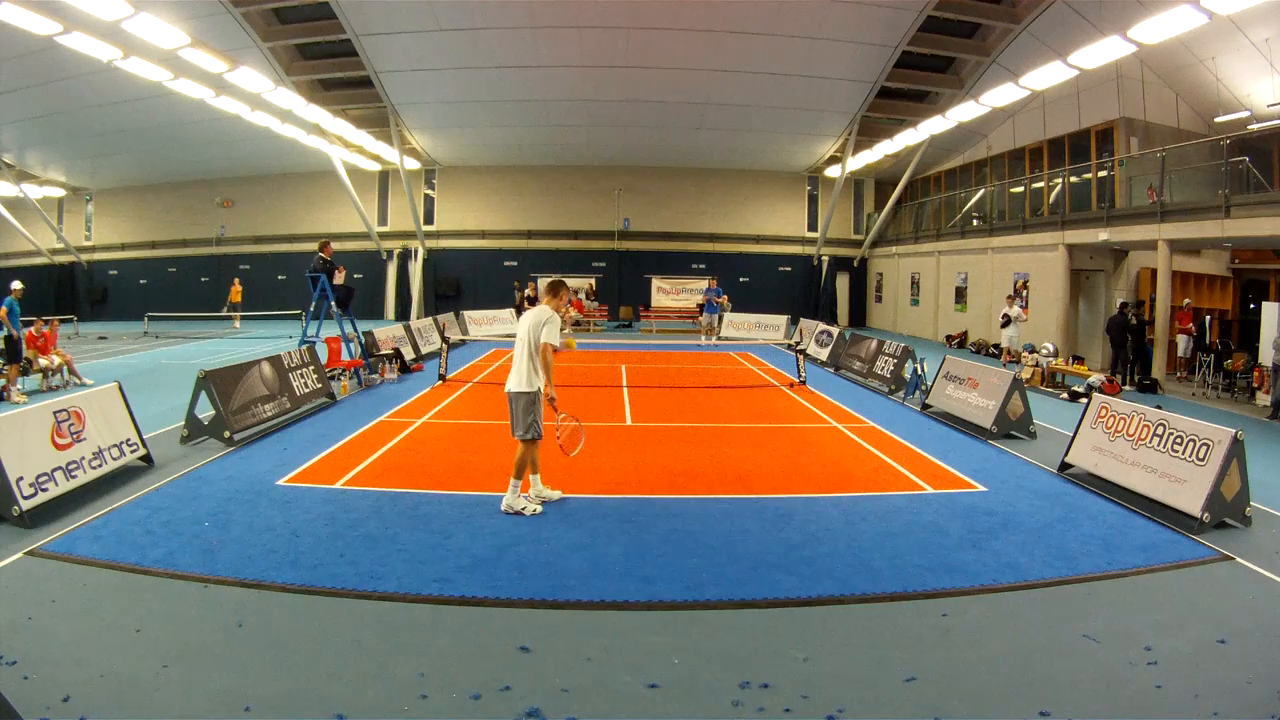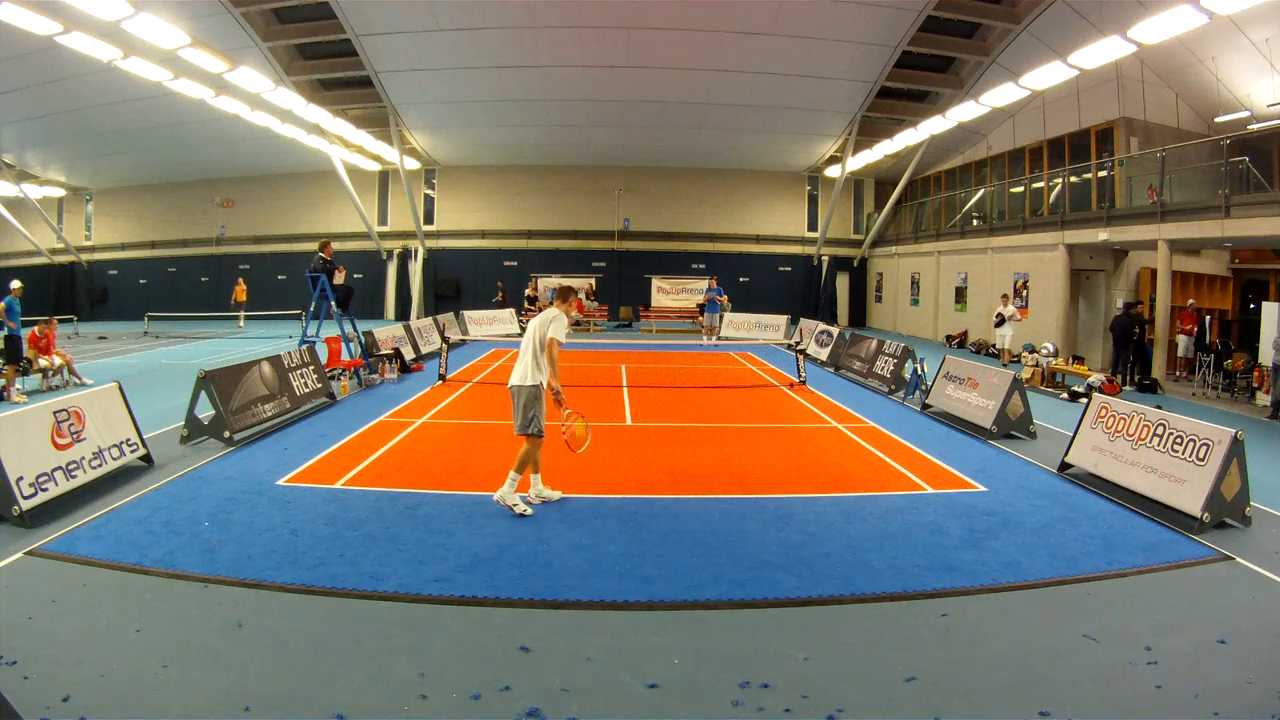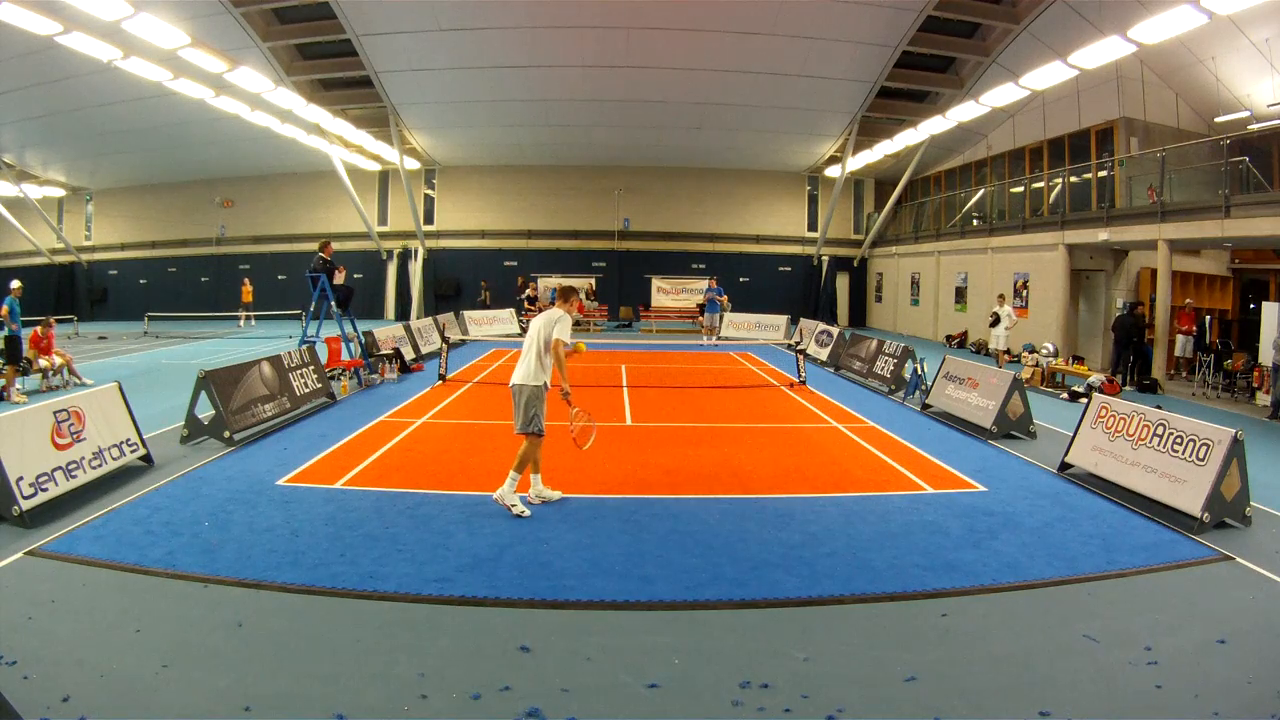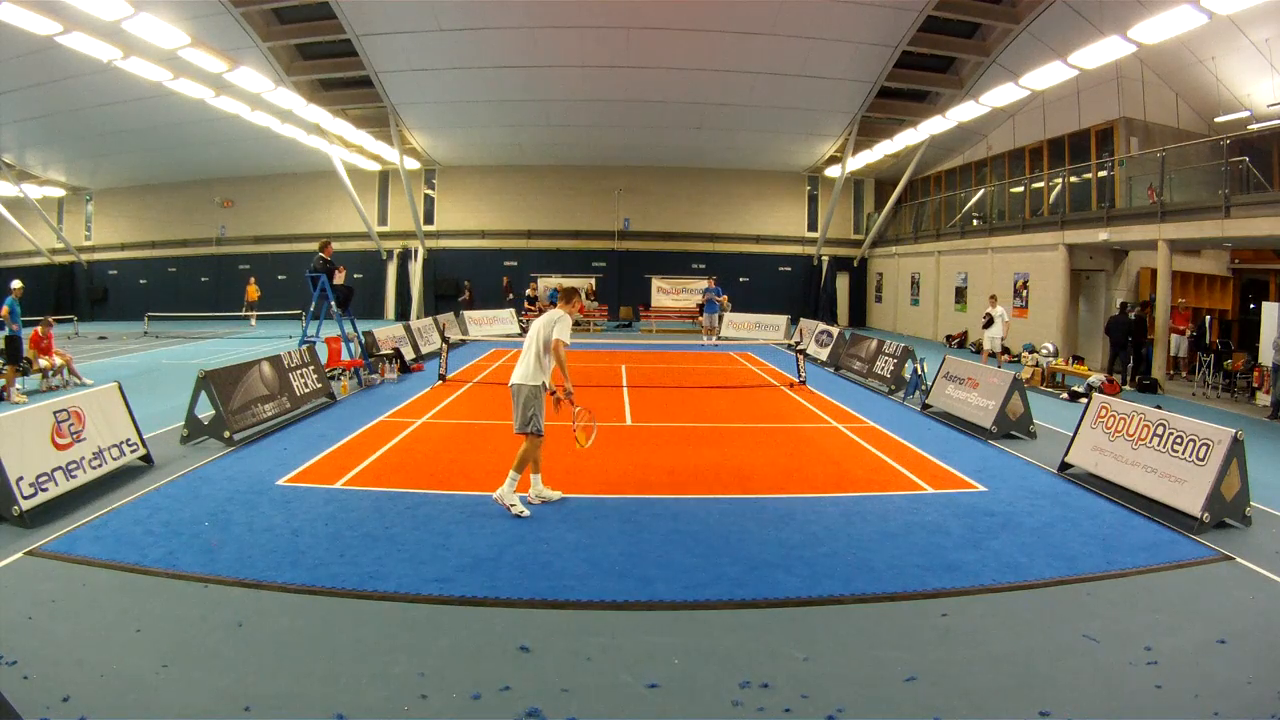
dt=0.4s
person 1, frame 1
left shoulder: (529, 314)
right shoulder: (551, 317)
right elbow: (545, 352)
left wrist: (553, 349)
right wrist: (551, 387)
left hip: (517, 384)
right hip: (529, 386)
left knee: (534, 439)
right knee: (528, 441)
left ankle: (536, 490)
right ankle: (512, 498)
person 1, frame 2
left shoulder: (541, 317)
right shoulder: (559, 317)
right elbow: (551, 347)
left wrist: (552, 388)
right wrist: (556, 381)
left hip: (522, 381)
right hip: (530, 383)
left knee: (535, 437)
right knee: (535, 438)
left ankle: (536, 489)
right ankle: (507, 491)
person 1, frame 3
left shoulder: (540, 317)
right shoulder: (563, 317)
right elbow: (556, 347)
left wrist: (562, 356)
right wrist: (564, 381)
left hip: (522, 380)
right hip: (532, 383)
left knee: (536, 437)
right knee: (533, 437)
left ankle: (537, 489)
right ankle: (507, 491)
person 1, frame 4
left shoulder: (543, 318)
right shoulder: (563, 318)
right elbow: (556, 348)
left wrist: (553, 391)
right wrist: (567, 381)
left hip: (524, 381)
right hip: (530, 383)
left knee: (536, 437)
right knee: (533, 438)
left ankle: (537, 489)
right ankle: (507, 491)
